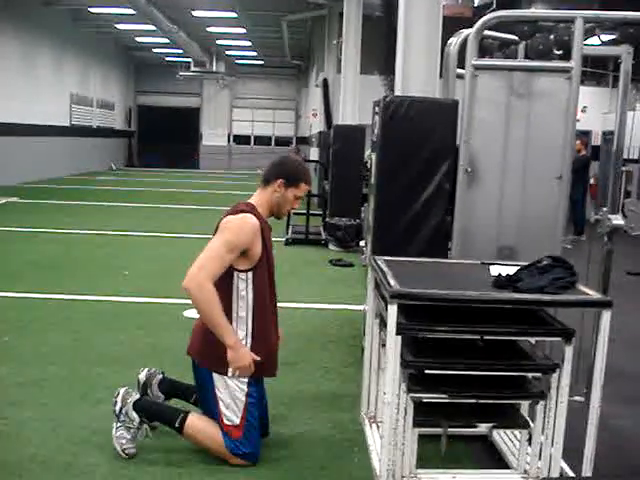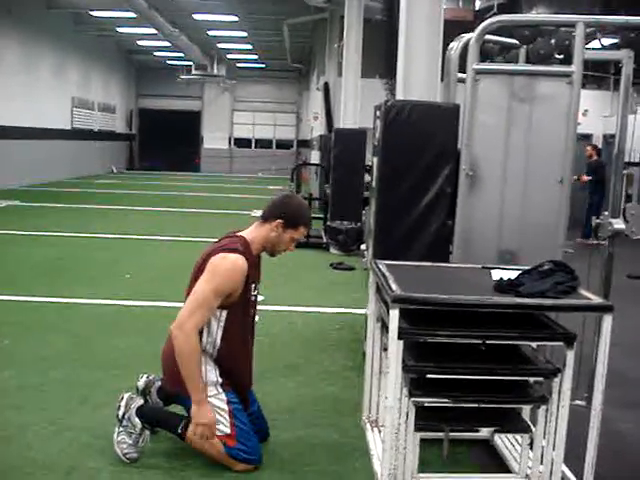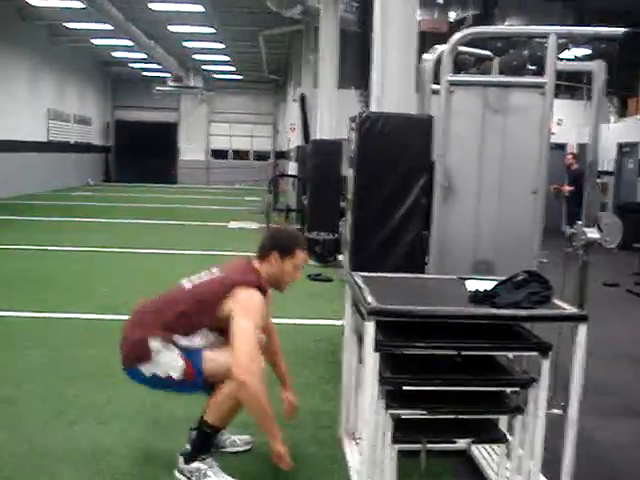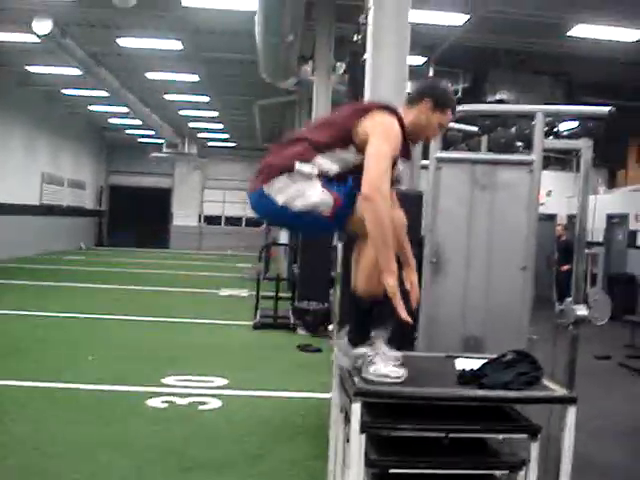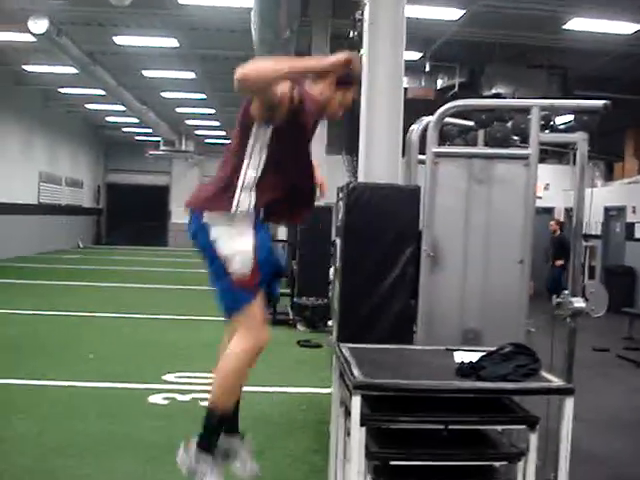
dt=1s
person 1, frame 1
left shoulder: (255, 221)
right shoulder: (245, 222)
right elbow: (195, 282)
left wrist: (268, 328)
right wrist: (234, 347)
left hip: (236, 347)
right hip: (222, 351)
left knee: (258, 428)
right knee: (244, 452)
left ankle: (162, 386)
right ankle: (141, 407)
person 1, frame 2
left shoulder: (246, 251)
right shoulder: (233, 262)
right elbow: (182, 329)
left wrist: (242, 364)
right wrist: (200, 401)
left hip: (220, 363)
right hip: (200, 368)
left knee: (259, 432)
right knee: (246, 458)
left ankle: (161, 392)
right ankle: (143, 413)
person 1, frame 3
left shoulder: (247, 275)
right shoulder: (248, 297)
left elbow: (268, 335)
right elbow: (246, 378)
left wrist: (287, 388)
right wrist: (274, 438)
left hip: (159, 338)
right hip: (146, 352)
left knee: (255, 344)
right knee: (246, 370)
left ankle: (207, 431)
right ankle: (193, 459)
person 1, frame 4
left shoulder: (384, 126)
right shoulder: (386, 124)
left elbow: (388, 202)
right elbow: (376, 197)
left wrist: (408, 264)
right wrist: (389, 273)
left hip: (287, 188)
right hip: (281, 187)
left knee: (382, 224)
right knee: (379, 218)
left ankle: (361, 337)
right ankle: (358, 343)
person 1, frame 5
left shoulder: (305, 110)
right shoulder: (281, 97)
right elbow: (246, 77)
left wrist: (313, 174)
right wrist: (324, 63)
left hip: (248, 219)
right hip: (223, 216)
left knee: (250, 326)
right knee: (254, 332)
left ankle: (226, 437)
